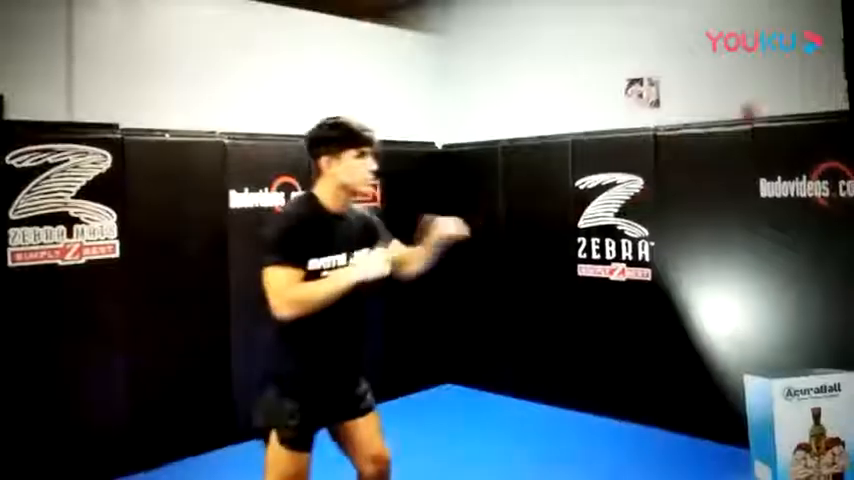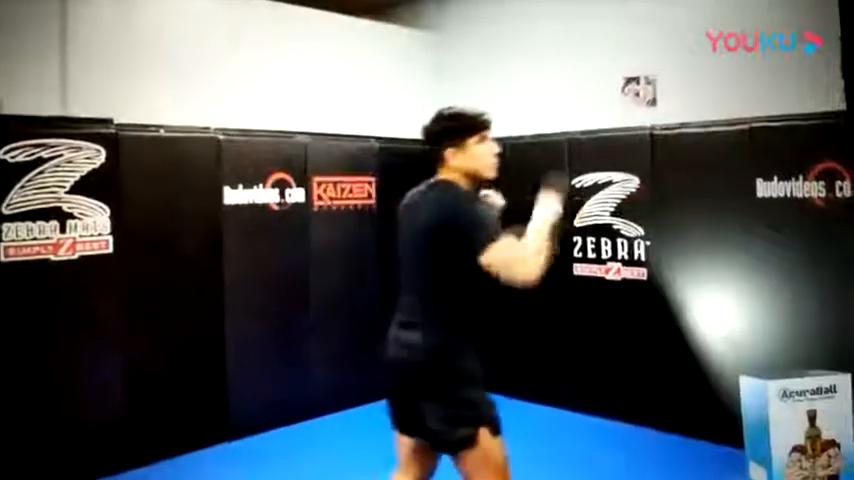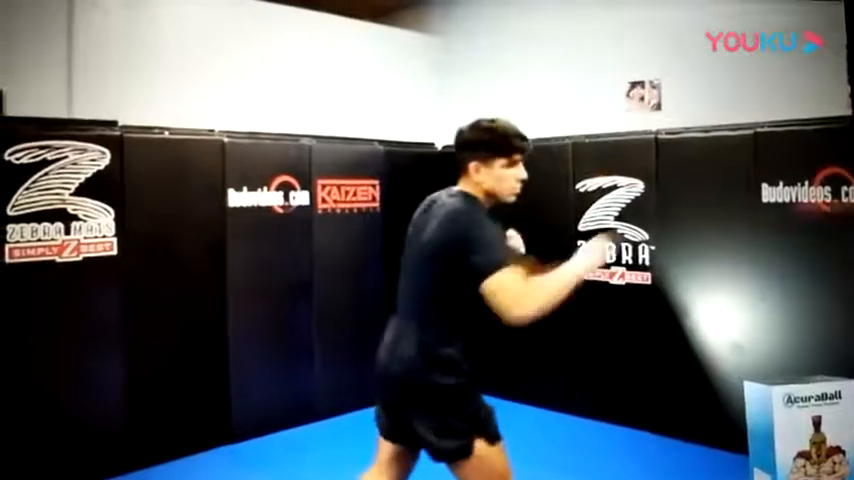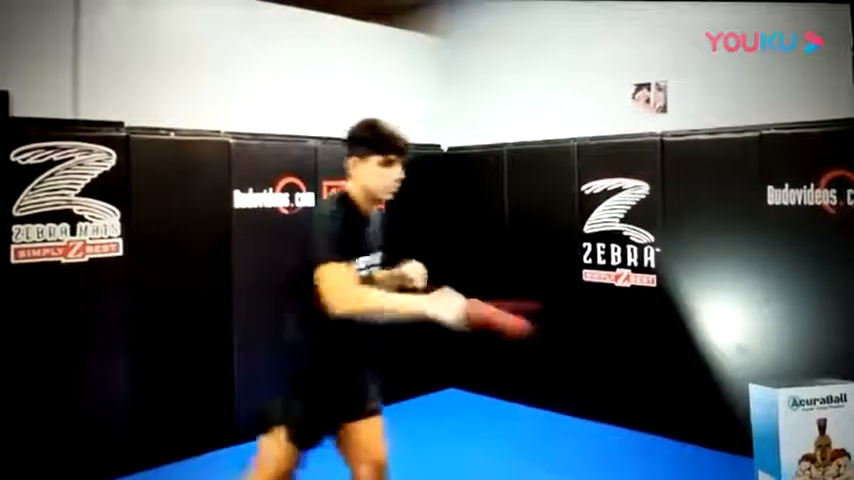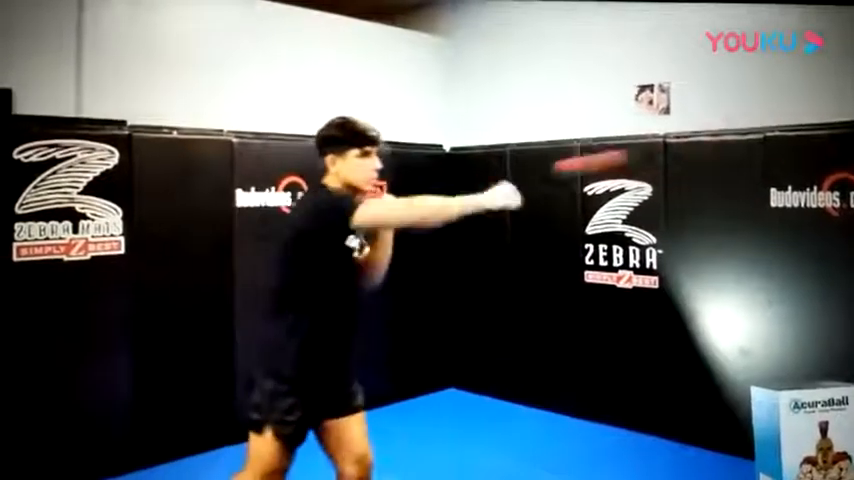
dt=1s
person 1, frame 1
left shoulder: (362, 222)
right shoulder: (291, 225)
left elbow: (406, 265)
right elbow: (285, 304)
left wrist: (435, 239)
right wrist: (357, 272)
left hip: (345, 374)
right hip: (296, 378)
person 1, frame 2
left shoulder: (417, 201)
right shoulder: (462, 208)
right elbow: (524, 270)
right wrist: (545, 213)
left hip: (406, 353)
right hip: (444, 364)
person 1, frame 3
left shoulder: (436, 205)
right shoulder: (475, 226)
right elbow: (520, 305)
left wrist: (502, 251)
right wrist: (581, 263)
left hip: (396, 363)
right hip: (437, 377)
person 1, frame 4
left shoulder: (372, 219)
right shoulder: (331, 220)
right elbow: (344, 298)
left wrist: (400, 276)
right wrist: (430, 306)
left hip: (352, 369)
right hip: (308, 370)
person 1, frame 5
left shoulder: (358, 213)
right shoulder: (321, 206)
left elbow: (369, 277)
right elbow: (399, 212)
left wrist: (384, 235)
right wrist: (487, 199)
left hip: (336, 365)
right hip: (291, 365)
